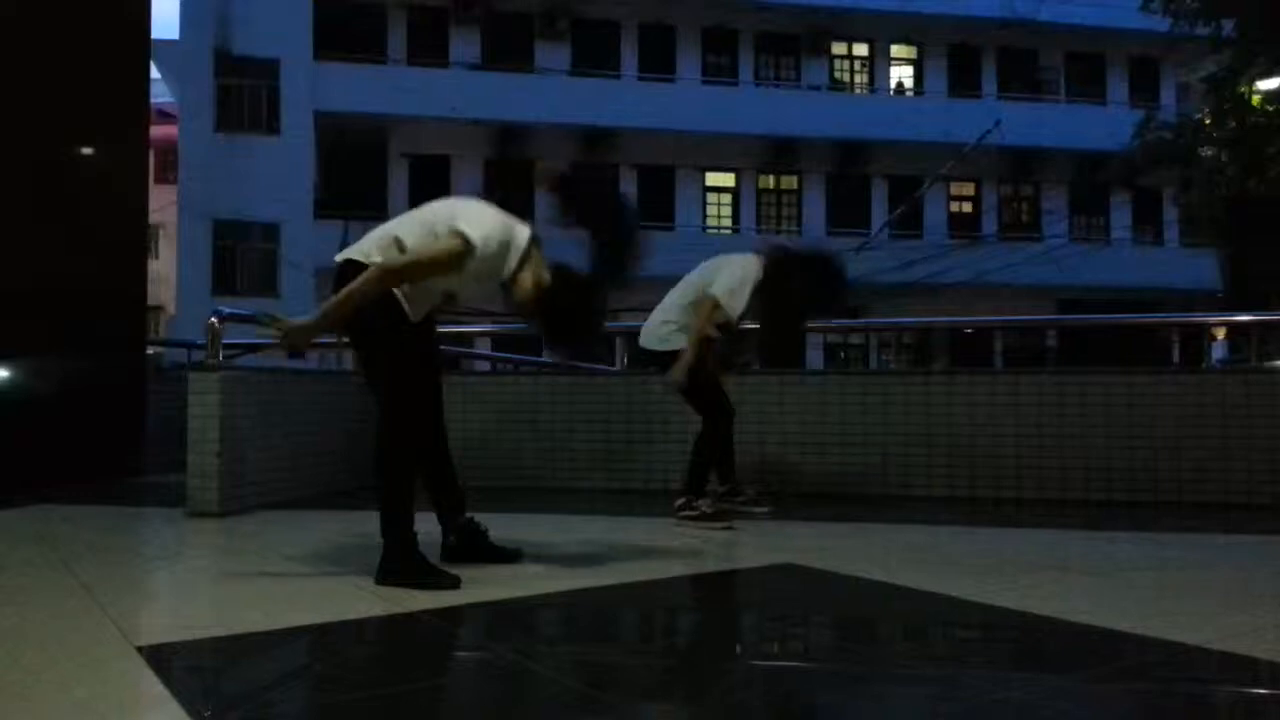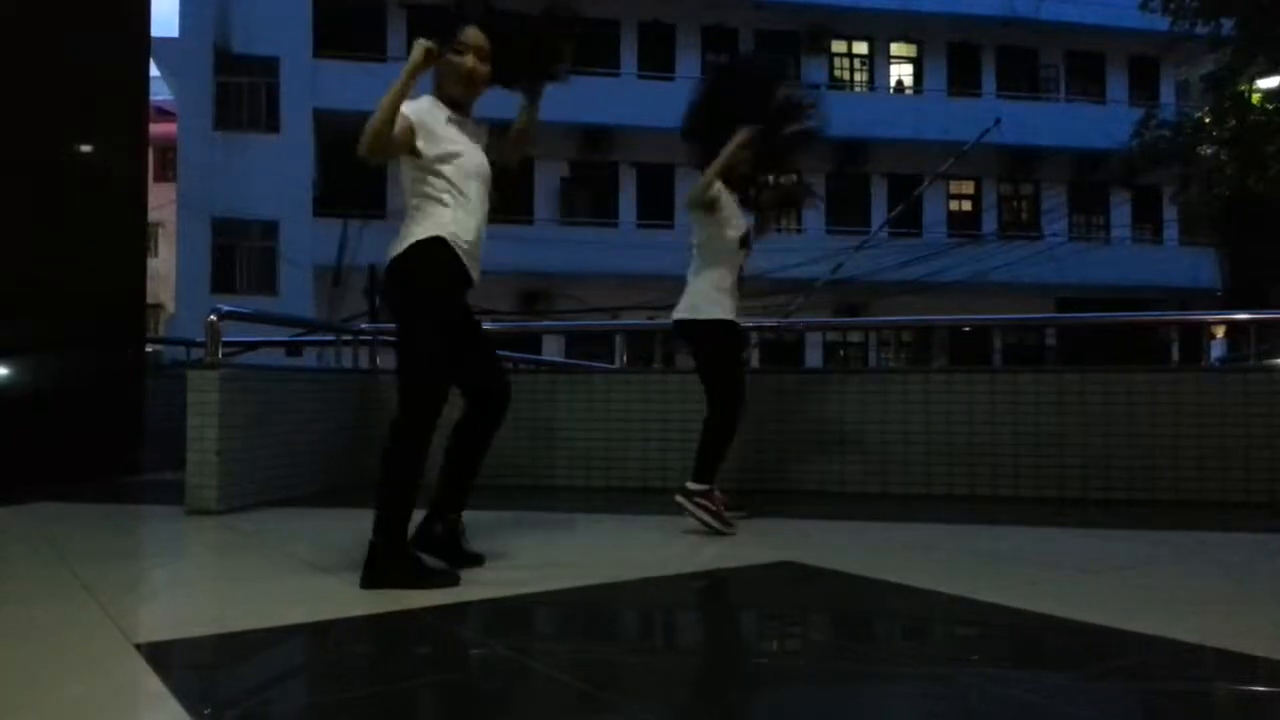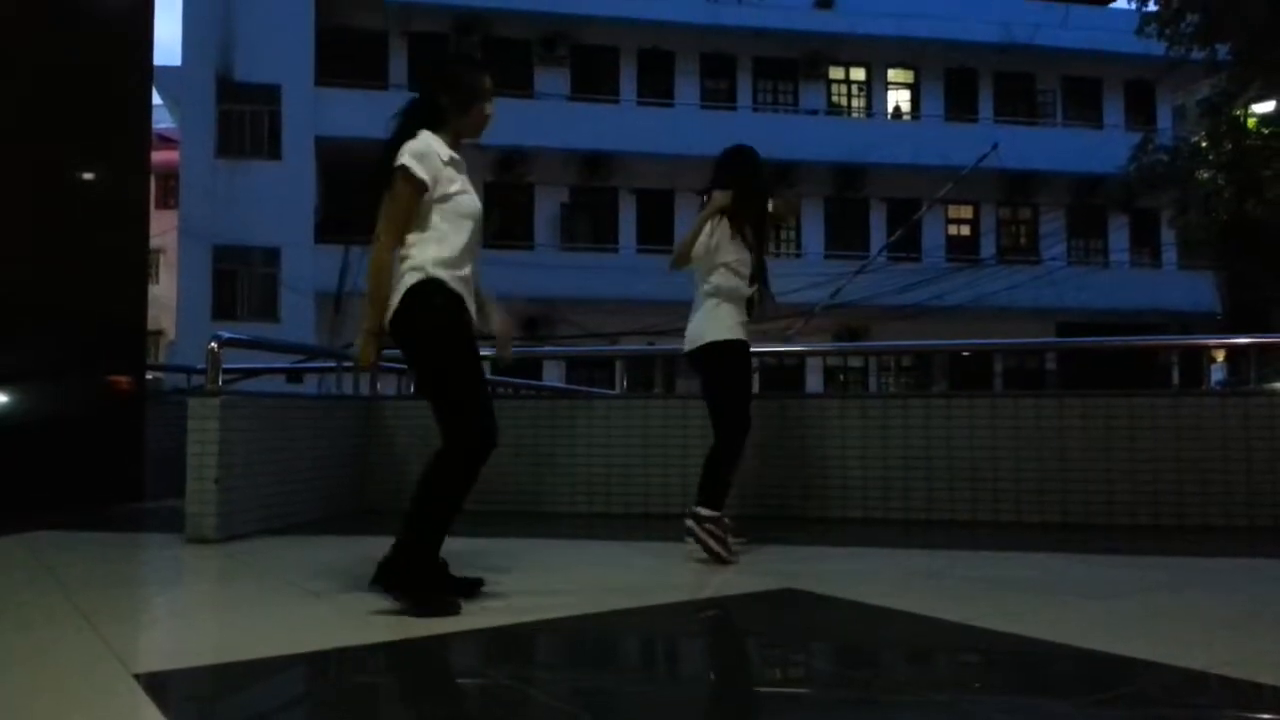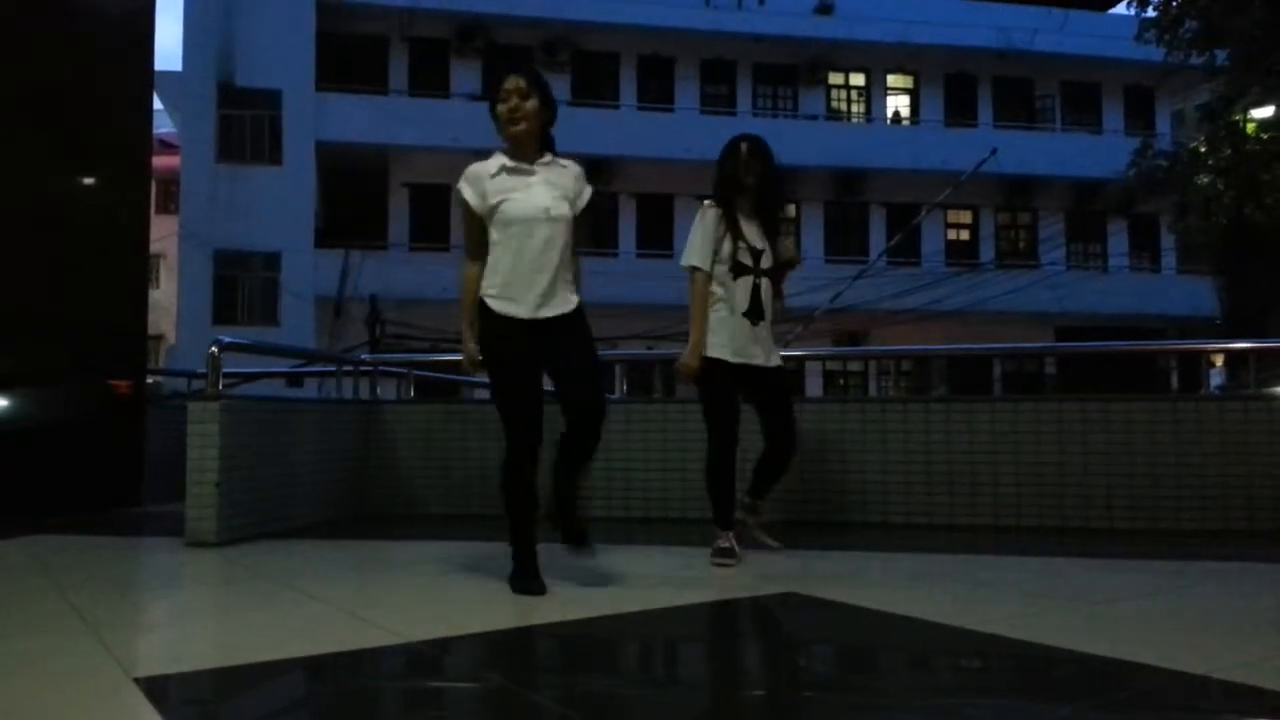
dt=0.7s
person 1, frame 1
left shoulder: (514, 253)
right shoulder: (490, 241)
right elbow: (388, 270)
right wrist: (316, 324)
left hip: (405, 295)
right hip: (369, 282)
left knee: (427, 415)
right knee: (405, 411)
left ankle: (458, 531)
right ankle: (398, 555)
person 1, frame 2
left shoulder: (470, 129)
right shoulder: (423, 117)
left elbow: (508, 159)
right elbow: (370, 149)
left wrist: (532, 101)
right wrist: (410, 67)
left hip: (449, 279)
right hip: (423, 270)
left knee: (491, 394)
right knee: (419, 410)
left ankle: (441, 524)
right ankle: (386, 555)
person 1, frame 3
left shoulder: (452, 165)
right shoulder: (421, 152)
right elbow: (385, 243)
left wrist: (489, 309)
right wrist: (372, 327)
left hip: (449, 312)
right hip: (429, 308)
left knee: (474, 437)
right knee: (469, 435)
left ankle: (421, 563)
right ankle: (404, 563)
person 1, frame 4
left shoulder: (570, 174)
right shoulder: (481, 176)
left elbow: (570, 251)
right elbow: (475, 259)
left wrist: (575, 309)
right wrist: (467, 328)
left hip: (563, 318)
right hip: (505, 320)
left knee: (589, 417)
right knee: (521, 438)
left ankle: (564, 496)
right ankle: (524, 559)
person 2, frame 1
left shoulder: (759, 271)
right shoulder: (748, 270)
right elbow: (705, 308)
right wrist: (685, 361)
left hip: (677, 340)
right hip: (669, 340)
left knee: (721, 413)
right knee: (718, 414)
left ankle: (730, 488)
right ankle: (689, 501)
person 2, frame 2
left shoulder: (737, 199)
right shoulder: (713, 193)
left elbow: (756, 229)
right elbow: (696, 200)
left wrist: (774, 204)
right wrist: (732, 145)
left hip: (717, 316)
right hip: (706, 316)
left knee: (727, 405)
right knee: (728, 403)
left ankle: (704, 487)
right ankle: (697, 488)
person 2, frame 3
left shoulder: (746, 226)
right shoulder: (717, 223)
left elbow: (750, 285)
right elbow: (678, 259)
left wrist: (770, 226)
right wrist: (708, 212)
left hip: (725, 337)
right hip: (718, 336)
left knee: (729, 430)
right knee: (735, 426)
left ankle: (707, 516)
right ankle: (707, 512)
person 2, frame 4
left shoulder: (772, 223)
right shoulder: (713, 216)
right elbow: (698, 283)
left wrist: (785, 266)
right wrist: (694, 346)
left hip: (762, 352)
right hip: (718, 350)
left knee: (784, 436)
right knee: (723, 442)
left ankle: (751, 504)
right ankle: (724, 532)
